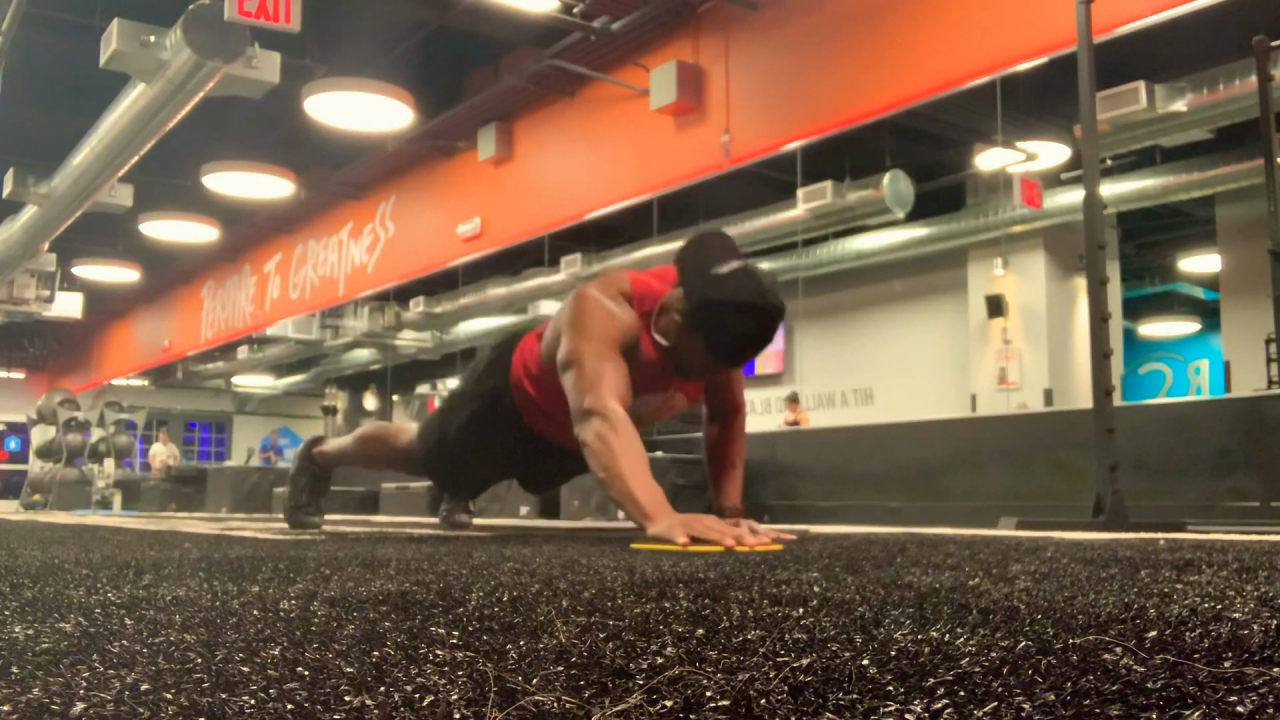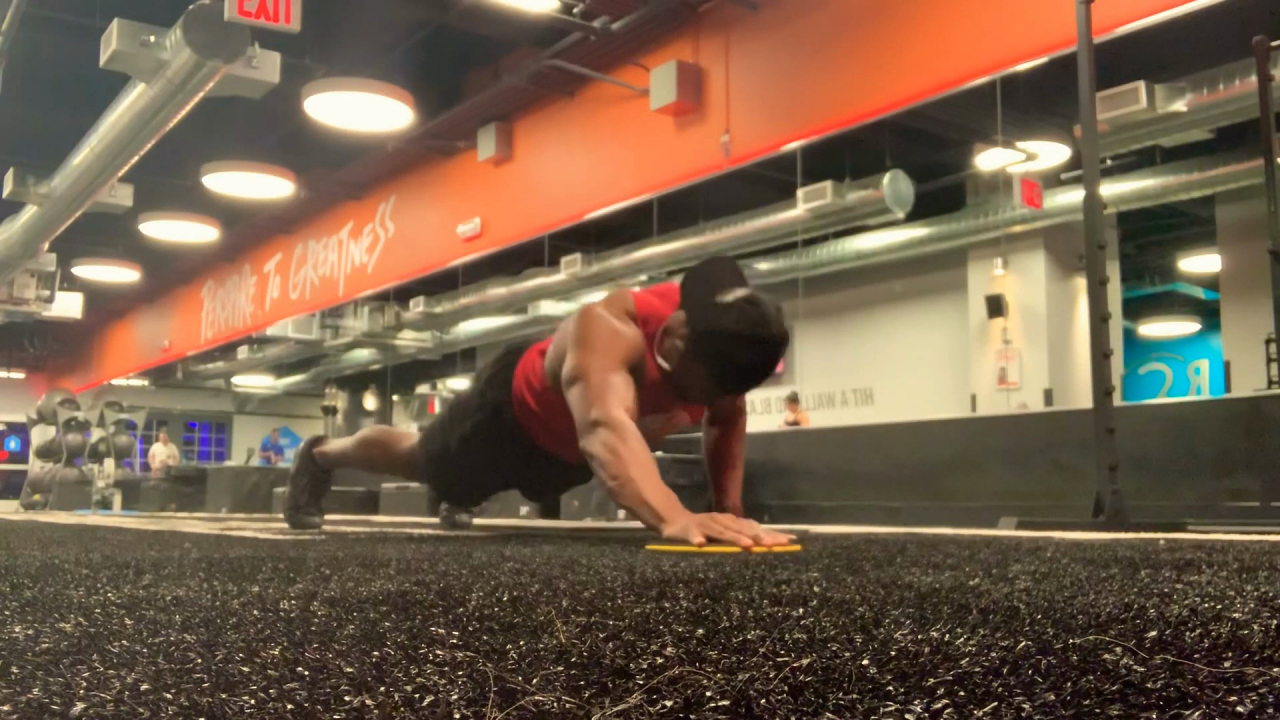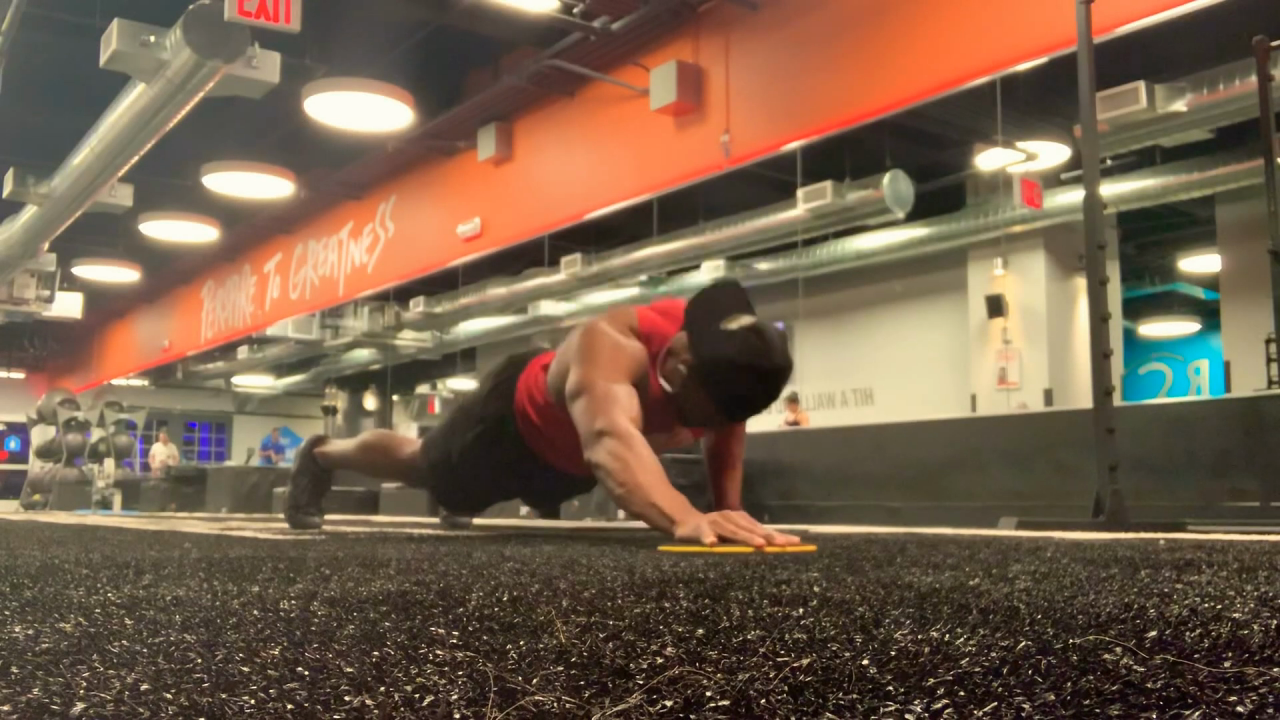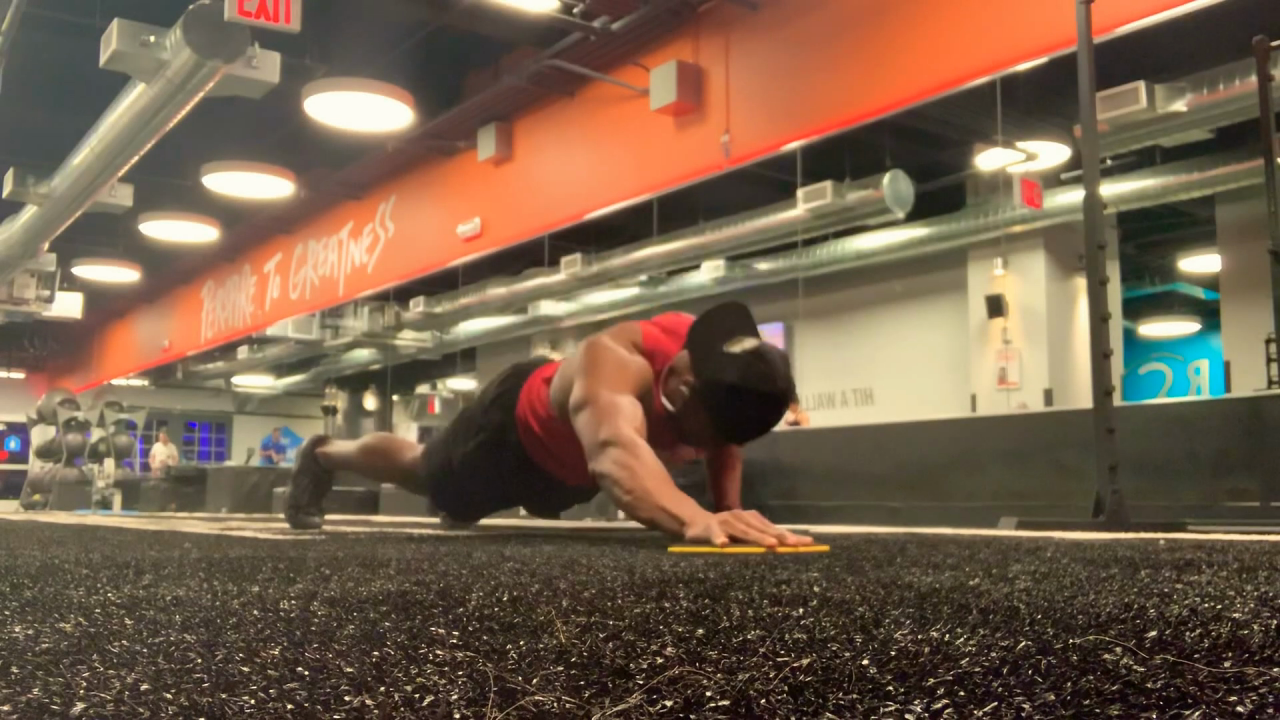
dt=0.1s
person 1, frame 1
left shoulder: (713, 325)
right shoulder: (605, 312)
left elbow: (727, 416)
right elbow: (600, 417)
left wrist: (730, 513)
right wrist: (659, 518)
left hip: (569, 433)
right hip: (513, 401)
right knee: (419, 455)
left ankle: (460, 491)
right ankle: (318, 458)
person 1, frame 2
left shoulder: (714, 344)
right shoulder: (609, 331)
left elbow: (729, 423)
right elbow: (605, 431)
left wrist: (727, 507)
right wrist: (674, 517)
right hip: (514, 411)
right knee: (420, 459)
left ankle: (459, 499)
right ankle: (319, 457)
person 1, frame 3
left shoulder: (718, 358)
right shoulder: (613, 346)
left elbow: (727, 430)
right elbow: (611, 441)
left wrist: (728, 510)
right wrist: (685, 519)
right hip: (516, 424)
right knee: (422, 466)
left ankle: (462, 504)
right ankle: (321, 457)
person 1, frame 4
left shoulder: (716, 368)
right shoulder: (616, 364)
left elbow: (724, 446)
right elbow: (614, 453)
left wrist: (727, 509)
right wrist: (696, 518)
right hip: (517, 431)
right knee: (422, 471)
left ankle: (471, 502)
right ankle: (323, 455)
